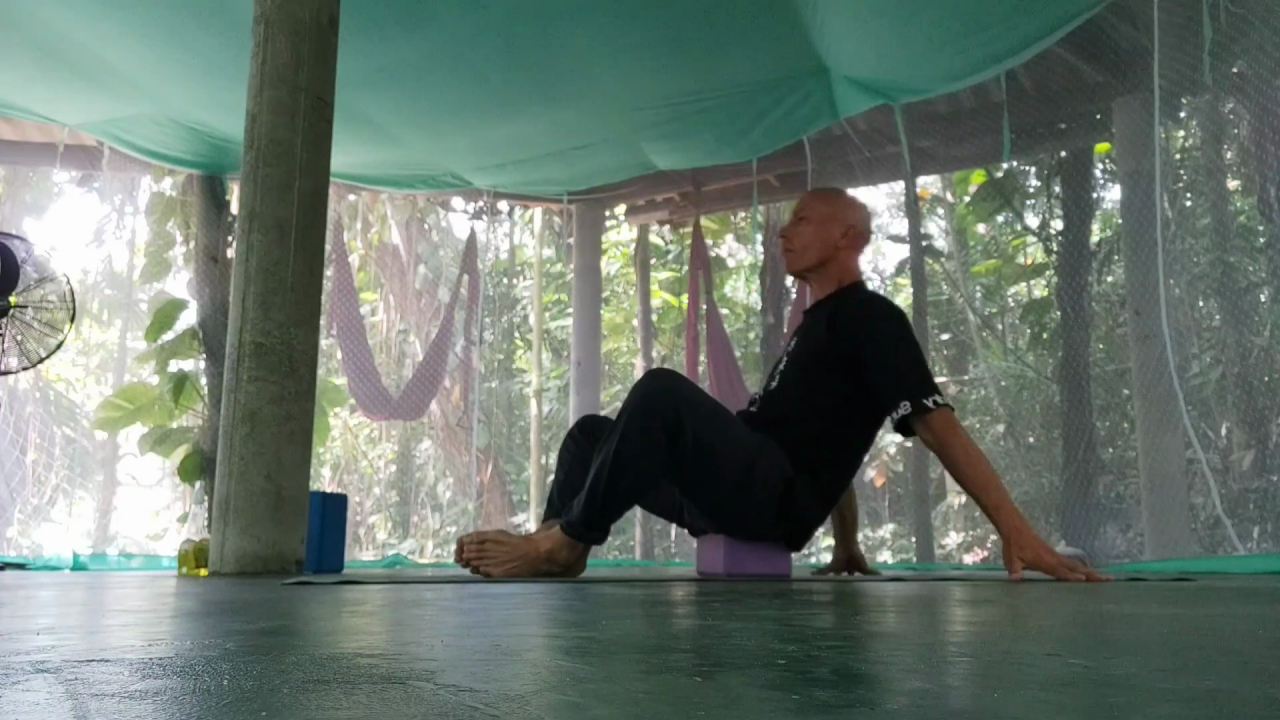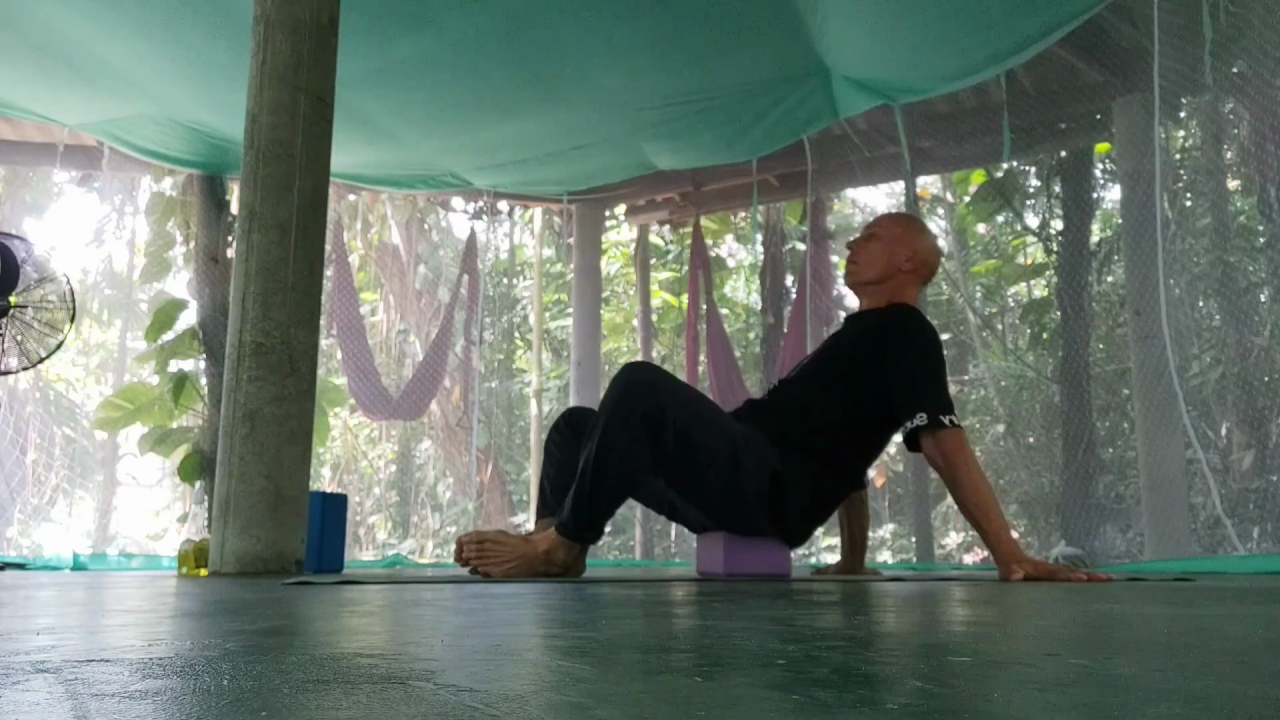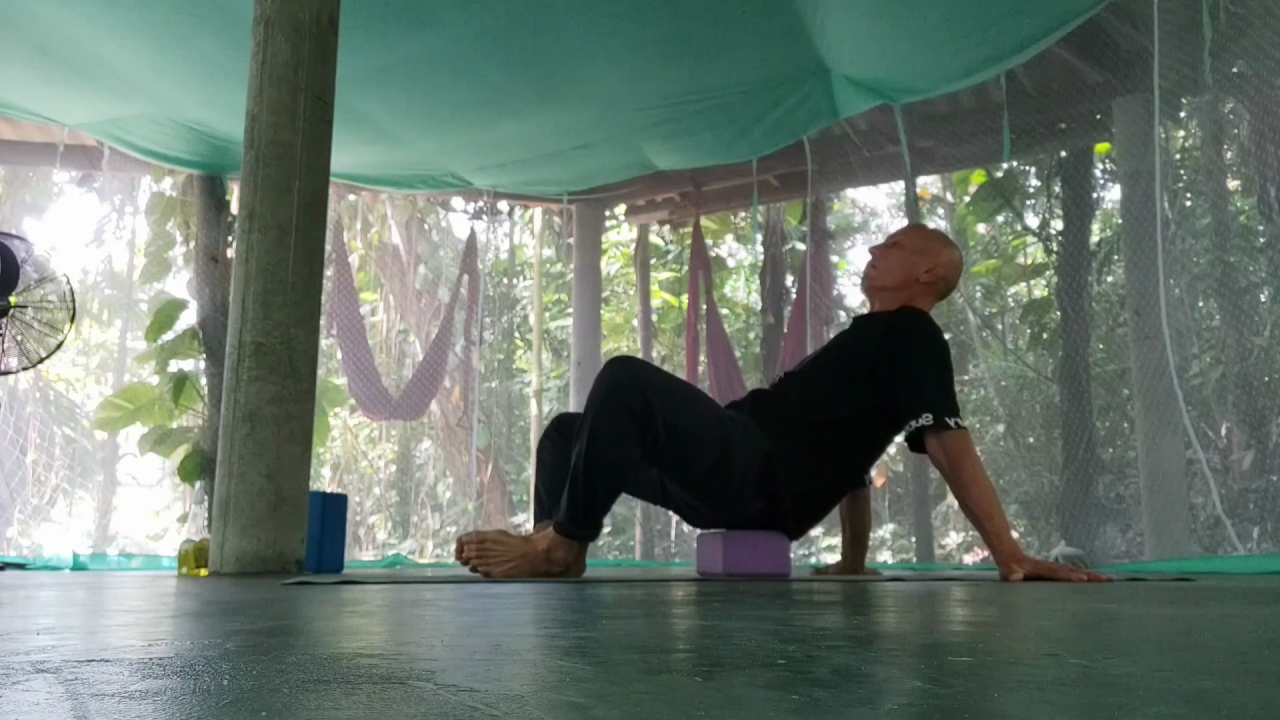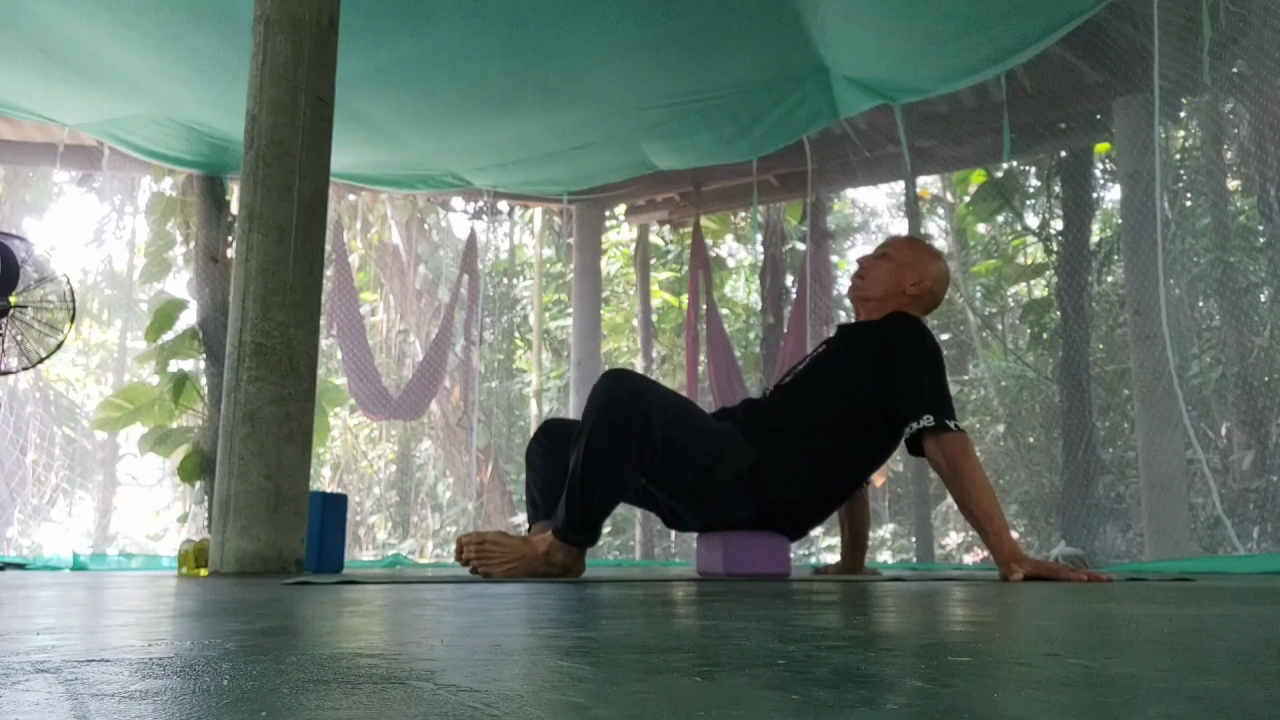
dt=0.3s
person 1, frame 1
left shoulder: (868, 316)
right shoulder: (817, 322)
left elbow: (935, 422)
left wrist: (1016, 532)
right wrist: (846, 547)
left hip: (777, 500)
right hip: (733, 491)
left knee: (660, 391)
right knee: (592, 431)
left ankle: (566, 543)
right ankle: (552, 551)
person 1, frame 2
left shoulder: (906, 334)
right shoulder: (861, 334)
left elbow: (944, 443)
right elbow: (845, 451)
left wrist: (1009, 555)
right wrist: (853, 561)
left hip: (769, 490)
right hip: (733, 484)
left knee: (639, 385)
right knee: (574, 428)
left ankle: (562, 544)
right ankle: (550, 560)
person 1, frame 3
left shoulder: (913, 334)
right shoulder: (868, 337)
left elbow: (949, 445)
right elbow: (852, 452)
left wrist: (1009, 556)
right wrist: (853, 562)
left hip: (764, 477)
right hip: (731, 476)
left knee: (625, 380)
right knee: (567, 434)
left ankle: (562, 543)
right ankle: (549, 567)
person 1, frame 4
left shoulder: (904, 341)
right shoulder: (854, 342)
left elbow: (946, 444)
right elbow: (847, 450)
left wrist: (1009, 554)
right wrist: (853, 560)
left hip: (755, 485)
right hip: (722, 477)
left knee: (621, 391)
right knee: (555, 439)
left ankle: (560, 546)
right ankle: (547, 551)
